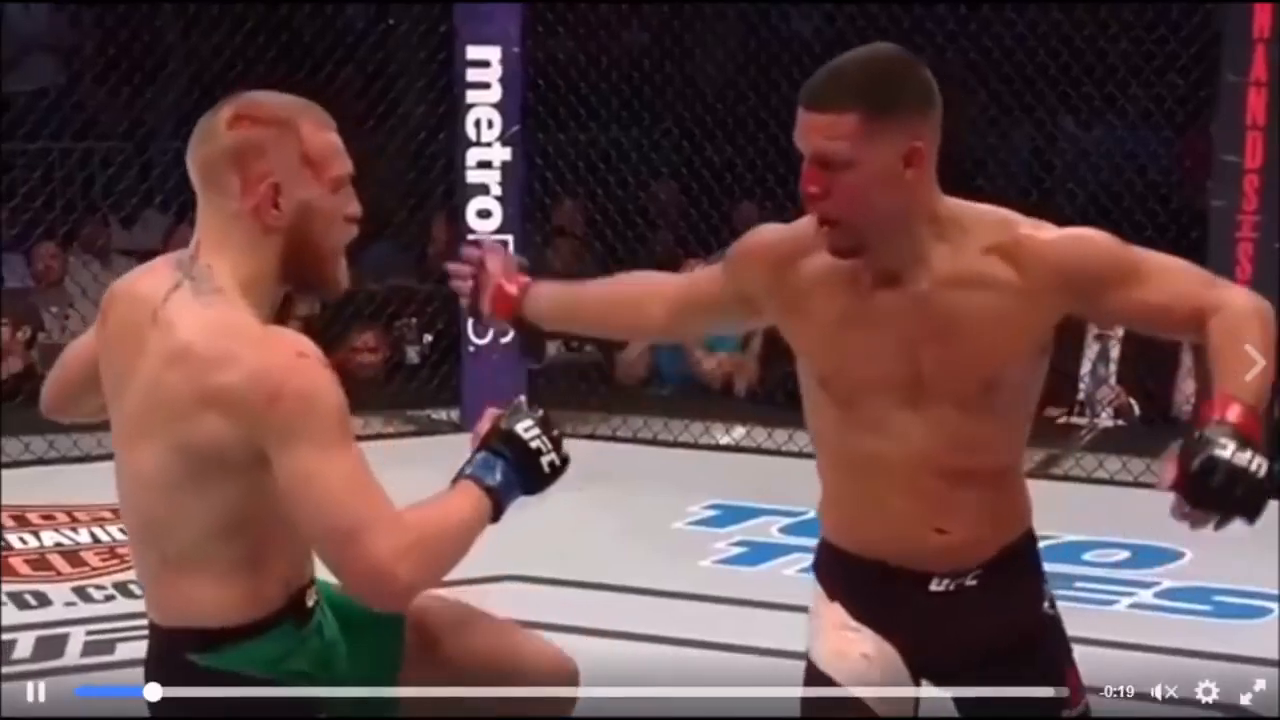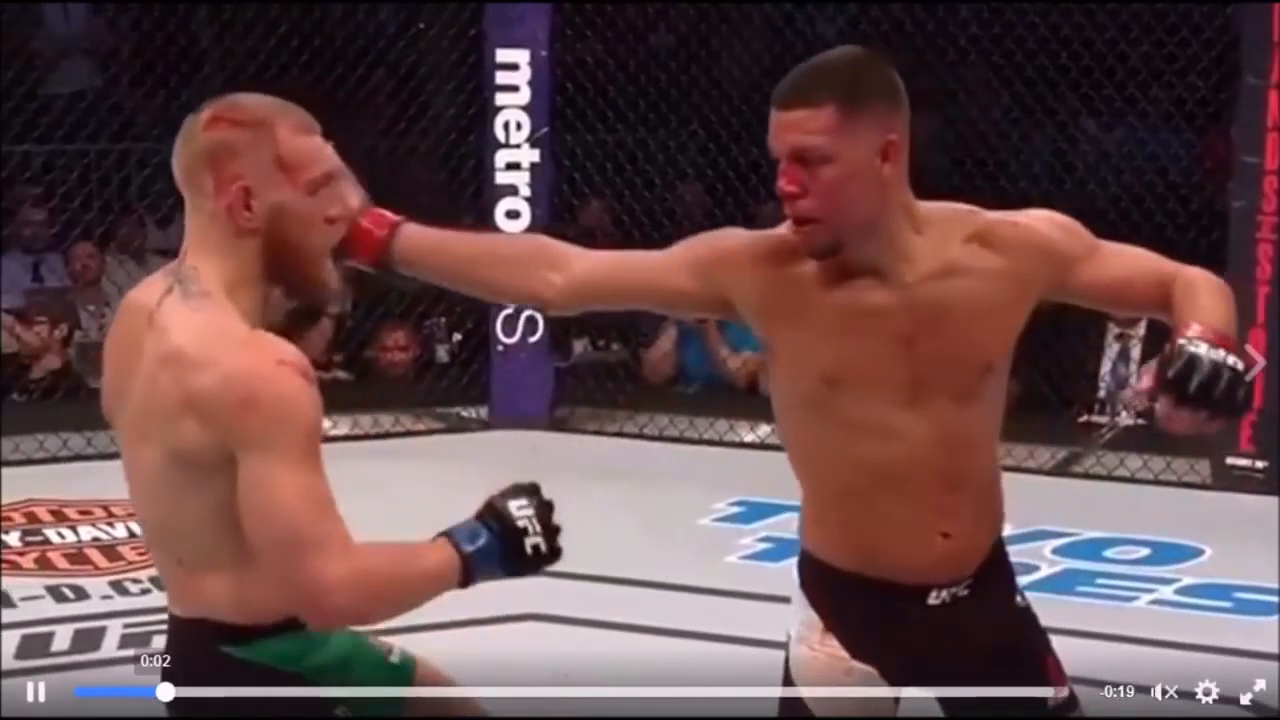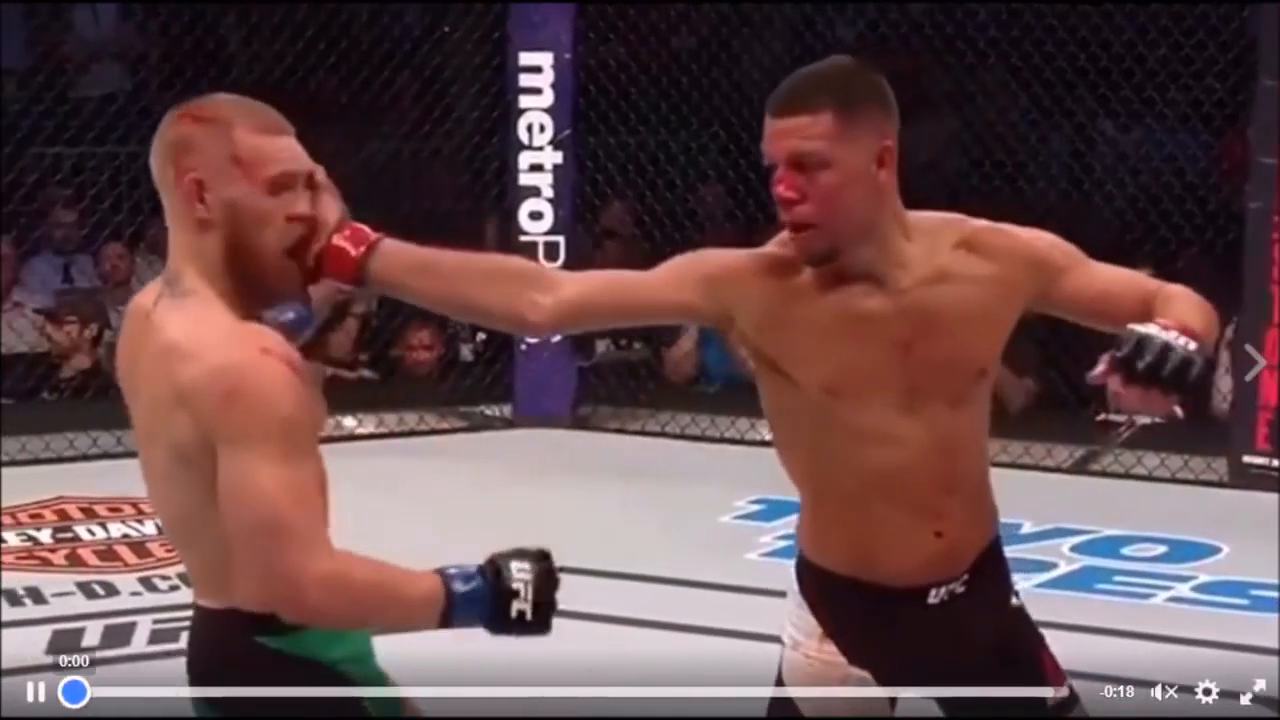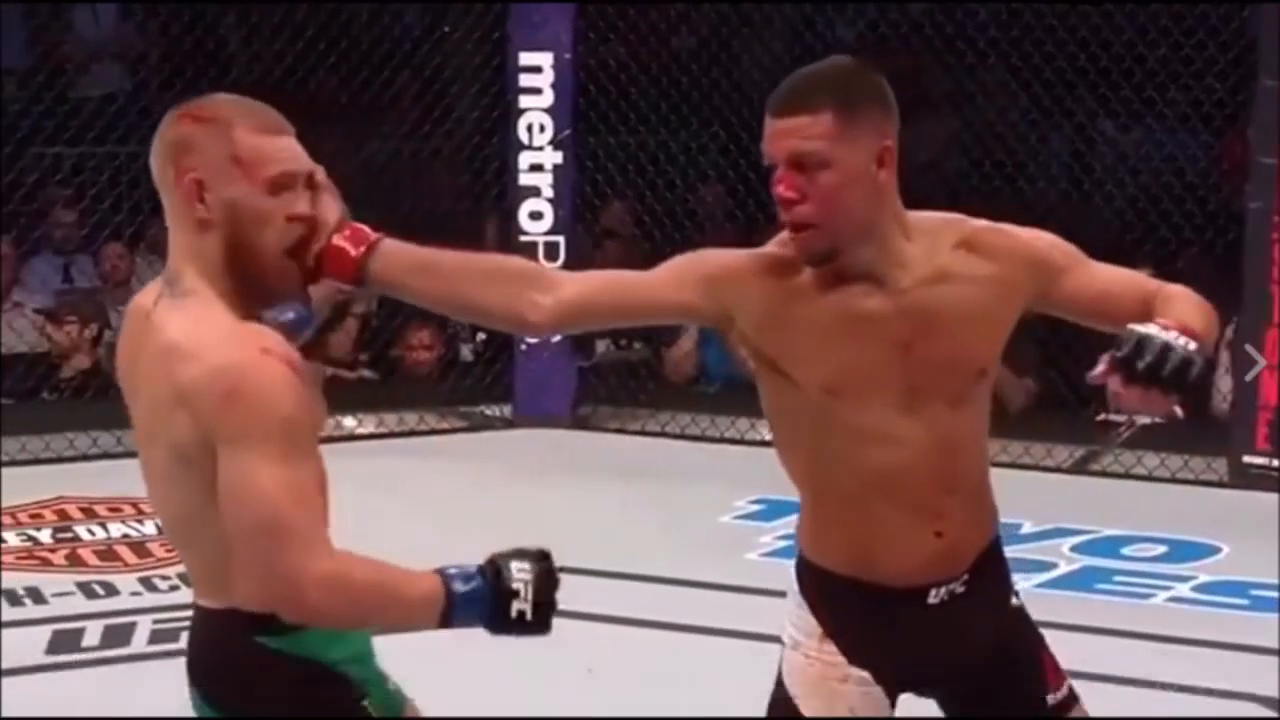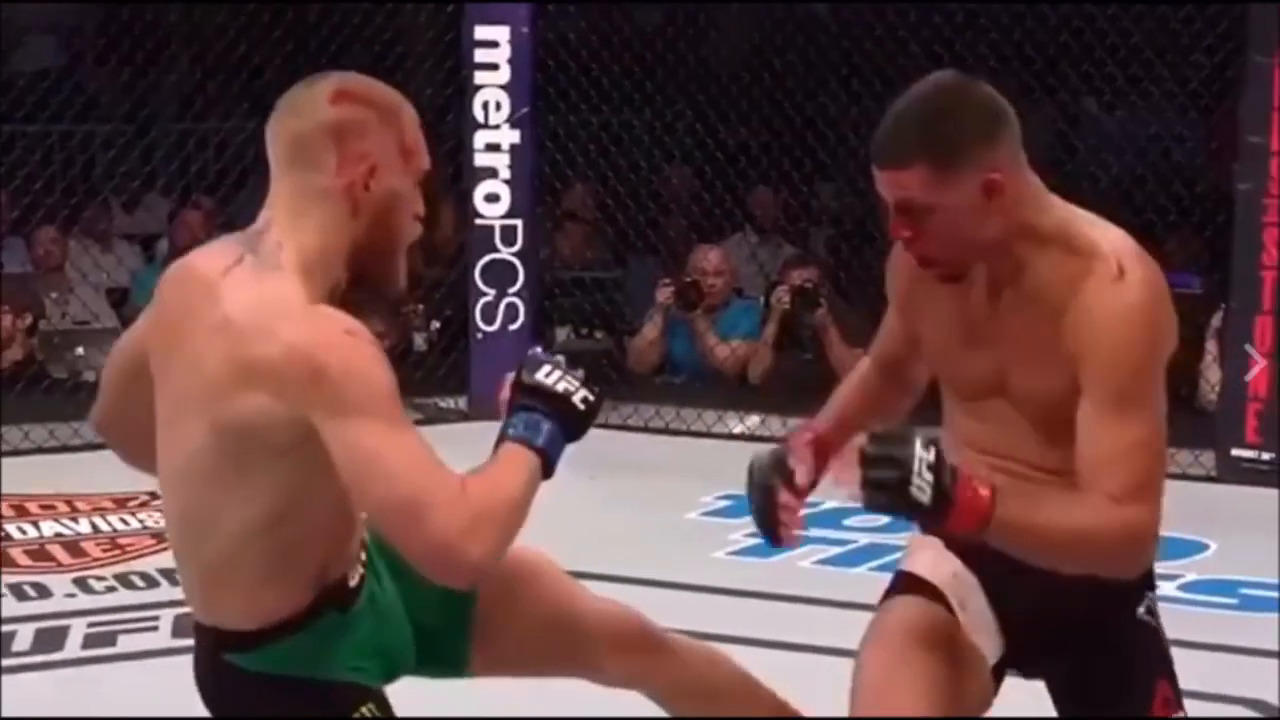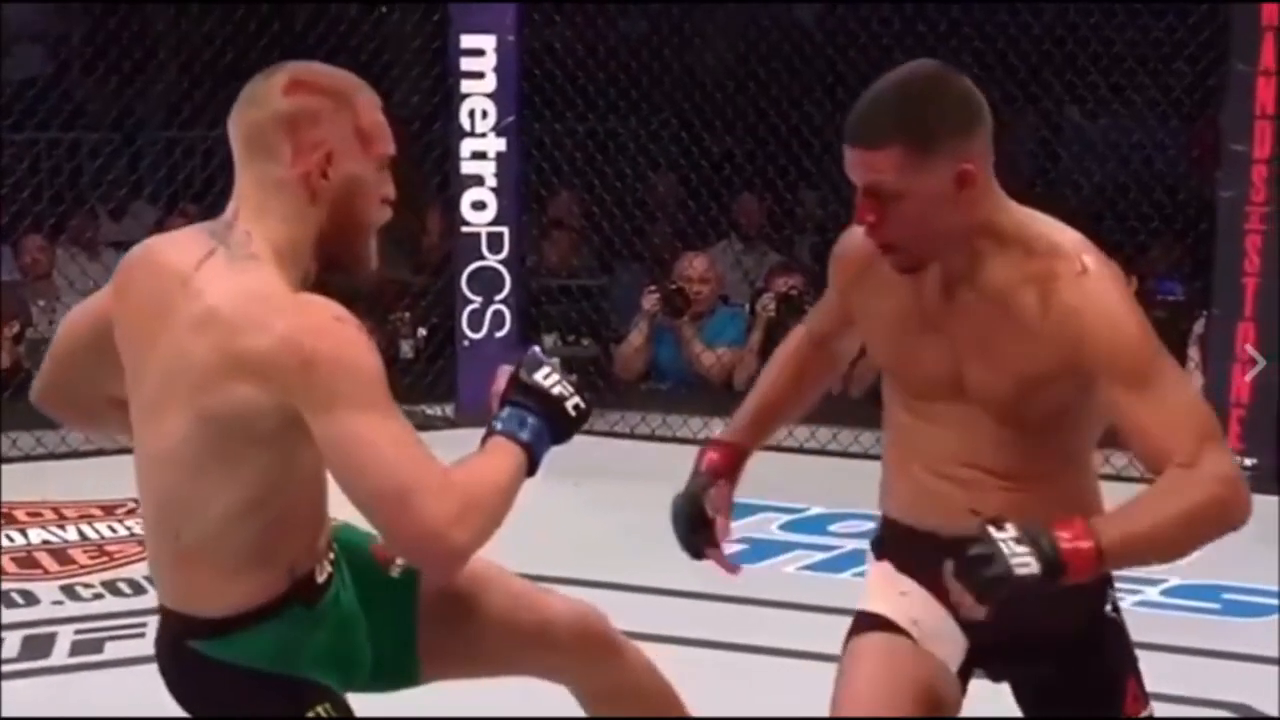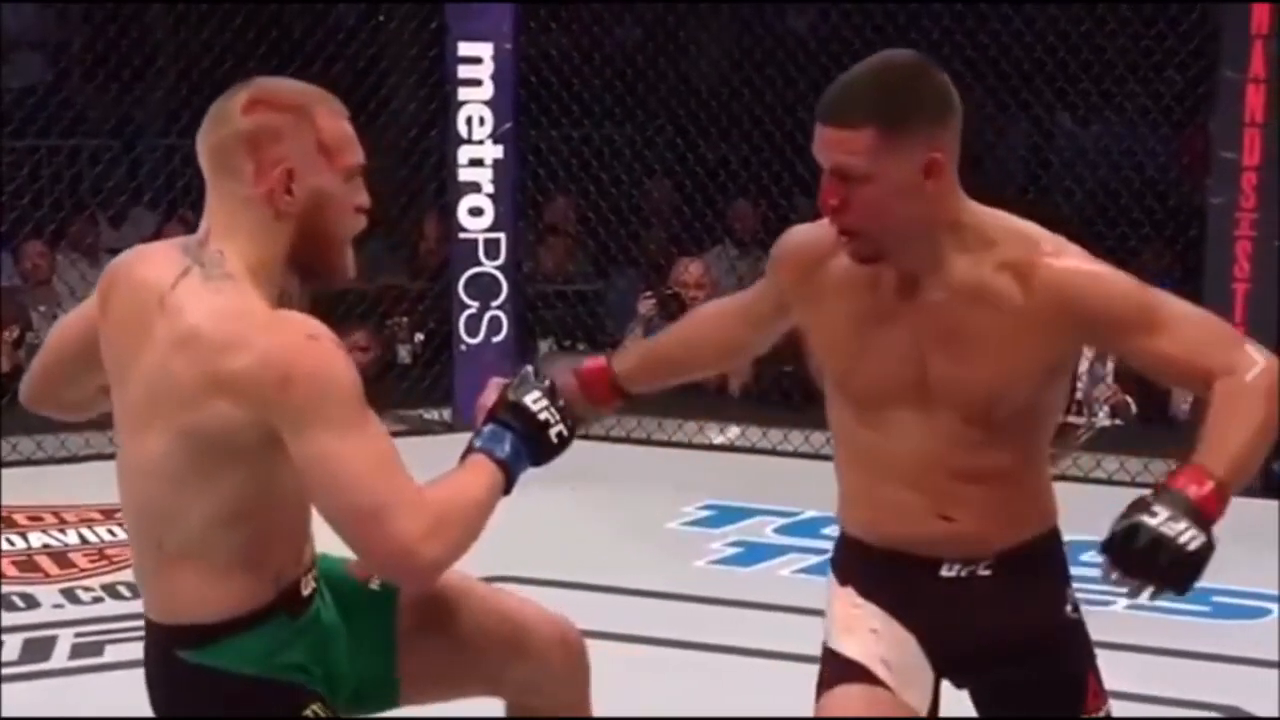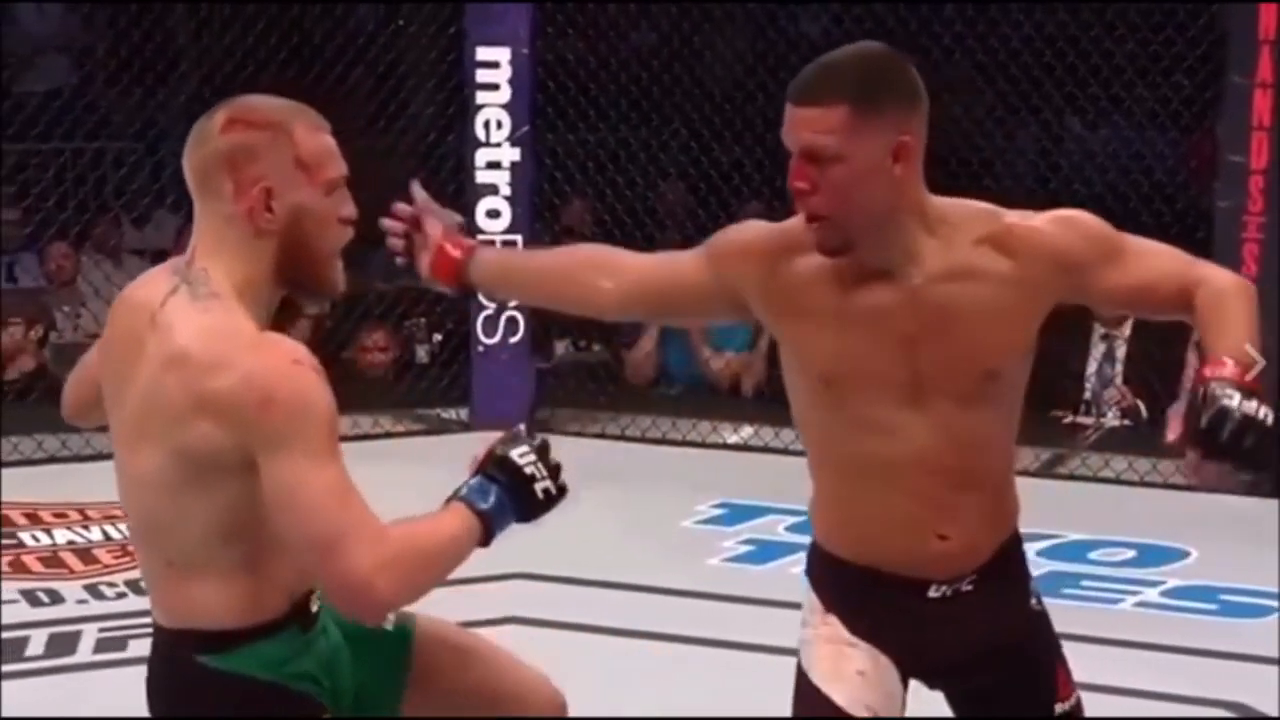
dt=0.5s
person 1, frame 1
left shoulder: (1038, 262)
right shoulder: (782, 264)
right elbow: (664, 303)
right wrist: (513, 294)
left hip: (1001, 589)
right hip: (861, 595)
person 1, frame 2
left shoulder: (1011, 249)
right shoulder: (756, 270)
left elbow: (1187, 283)
right elbow: (559, 276)
left wrist: (1207, 342)
right wrist: (384, 238)
left hip: (982, 597)
right hip: (848, 608)
person 1, frame 3
left shoulder: (997, 261)
right shoulder: (748, 286)
left elbow: (1176, 304)
right elbow: (543, 300)
left wrist: (1172, 340)
right wrist: (355, 252)
left hip: (977, 598)
right hip: (844, 612)
person 1, frame 4
left shoulder: (996, 262)
right shoulder: (748, 285)
left elbow: (1174, 304)
right elbow: (547, 300)
left wrist: (1171, 341)
right wrist: (365, 254)
left hip: (975, 596)
right hip: (845, 611)
person 1, frame 5
left shoulder: (1111, 292)
right shoulder: (919, 262)
left elbow: (1126, 534)
left wrist: (957, 501)
right wrist: (814, 445)
left hip: (1094, 577)
right hip: (962, 556)
person 1, frame 6
left shoulder: (1074, 292)
right shoulder: (864, 257)
left elbow: (1215, 486)
right elbow: (817, 344)
left wrist: (1058, 553)
right wrist: (724, 456)
left hip: (1058, 581)
right hip: (917, 571)
person 1, frame 7
left shoulder: (1049, 283)
right shoulder: (810, 262)
right elbow: (738, 324)
left wrist: (1192, 500)
right wrist: (606, 377)
left hip: (1020, 585)
right hip: (879, 586)
person 1, frame 8
left shoulder: (1028, 252)
right shoulder: (768, 264)
right elbow: (617, 282)
right wrist: (461, 261)
left hip: (992, 593)
right hip: (854, 602)
person 2, frame 1
left shoulder: (142, 292)
right shoulder: (269, 365)
left elbow: (60, 398)
right elbow: (389, 569)
right wrist: (494, 473)
left hip: (296, 625)
person 2, frame 2
left shoulder: (149, 304)
right shoulder: (253, 369)
left elbow: (121, 404)
right elbow: (329, 589)
right wrist: (479, 546)
left hip: (251, 651)
person 2, frame 3
left shoulder: (153, 313)
right shoulder: (243, 362)
right elbow: (302, 584)
right wrist: (474, 594)
left hip: (240, 642)
right hip: (282, 665)
person 2, frame 4
left shoulder: (154, 313)
right shoulder: (242, 362)
right elbow: (301, 583)
right wrist: (473, 593)
left hip: (238, 638)
right hip: (284, 660)
person 2, frame 5
left shoulder: (199, 275)
right shoulder: (313, 344)
left elbow: (116, 422)
right elbow: (460, 547)
right wrist: (534, 434)
right hip: (287, 663)
left knee: (624, 640)
person 2, frame 6
left shoulder: (158, 263)
right shoulder: (302, 332)
left elbow: (58, 391)
right elbow: (440, 534)
right wrist: (523, 430)
right hip: (253, 656)
left knee: (578, 636)
person 2, frame 7
left shoulder: (139, 275)
right shoulder: (281, 349)
left elbow: (43, 390)
right elbow: (413, 549)
right wrist: (502, 447)
left hip: (303, 606)
left knee: (549, 652)
person 2, frame 8
left shoulder: (148, 299)
right shoulder: (263, 369)
left elbow: (80, 404)
right elbow: (368, 583)
right wrist: (489, 497)
left hip: (301, 632)
